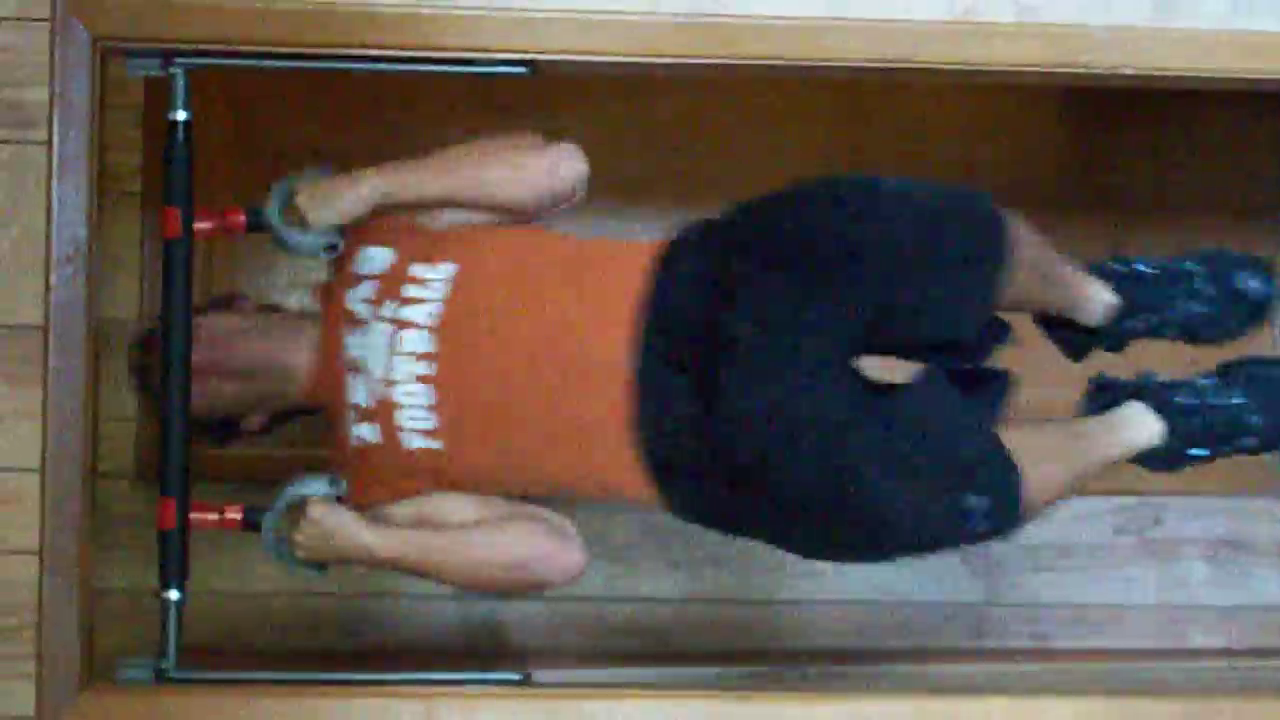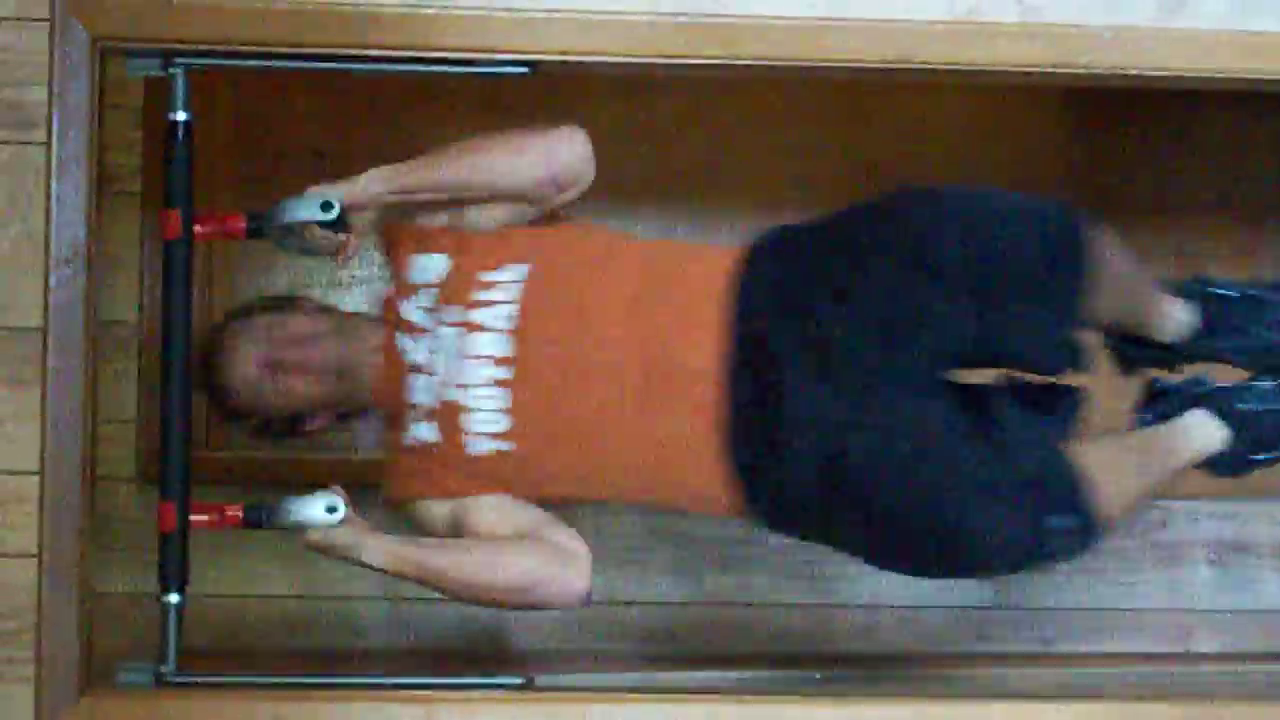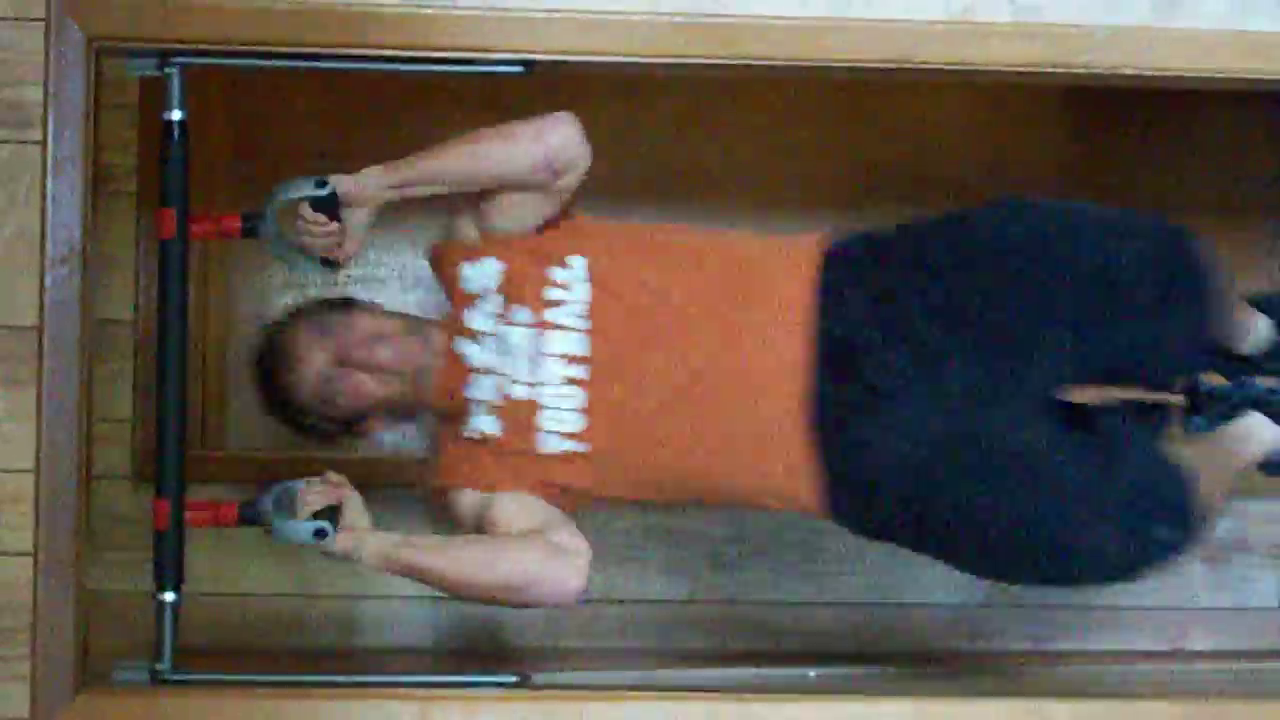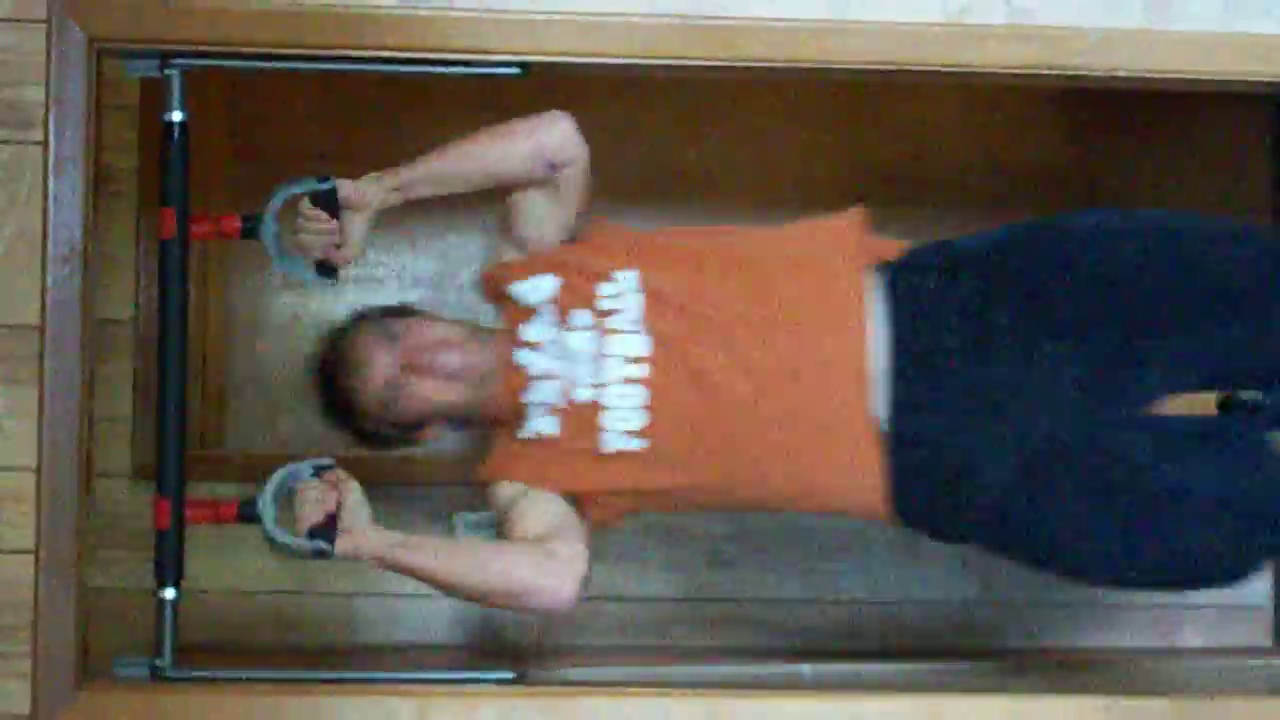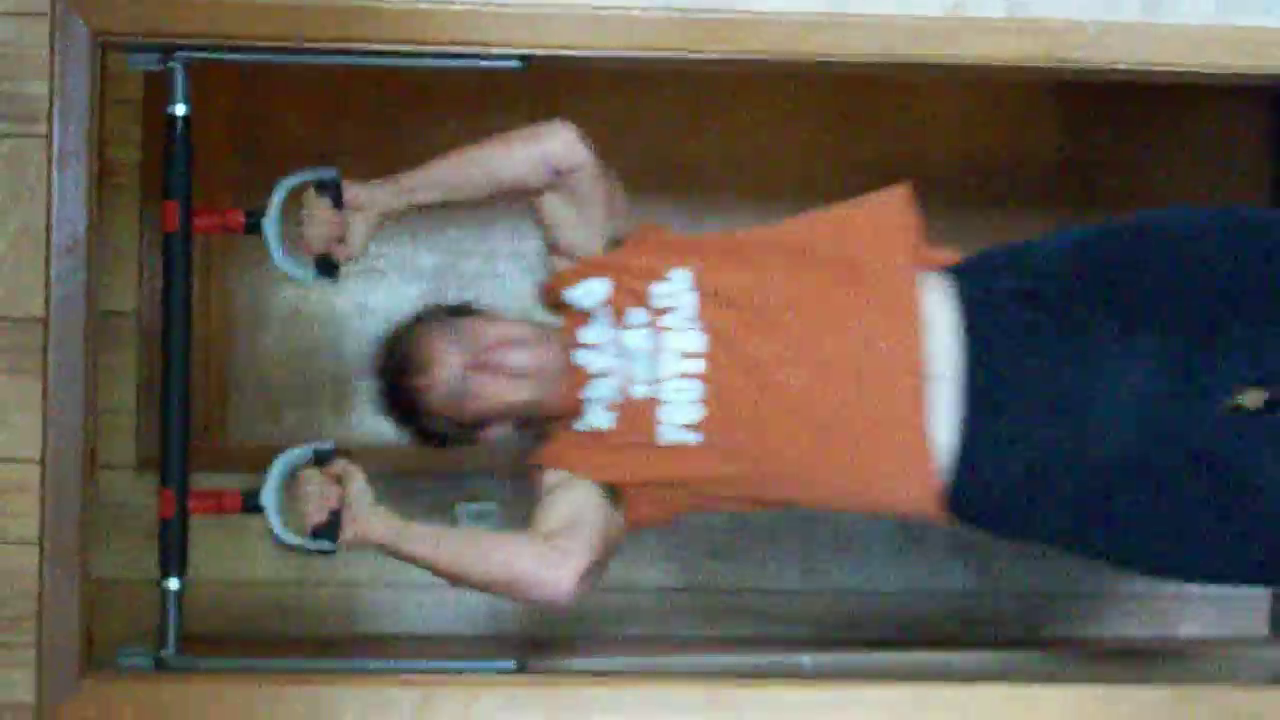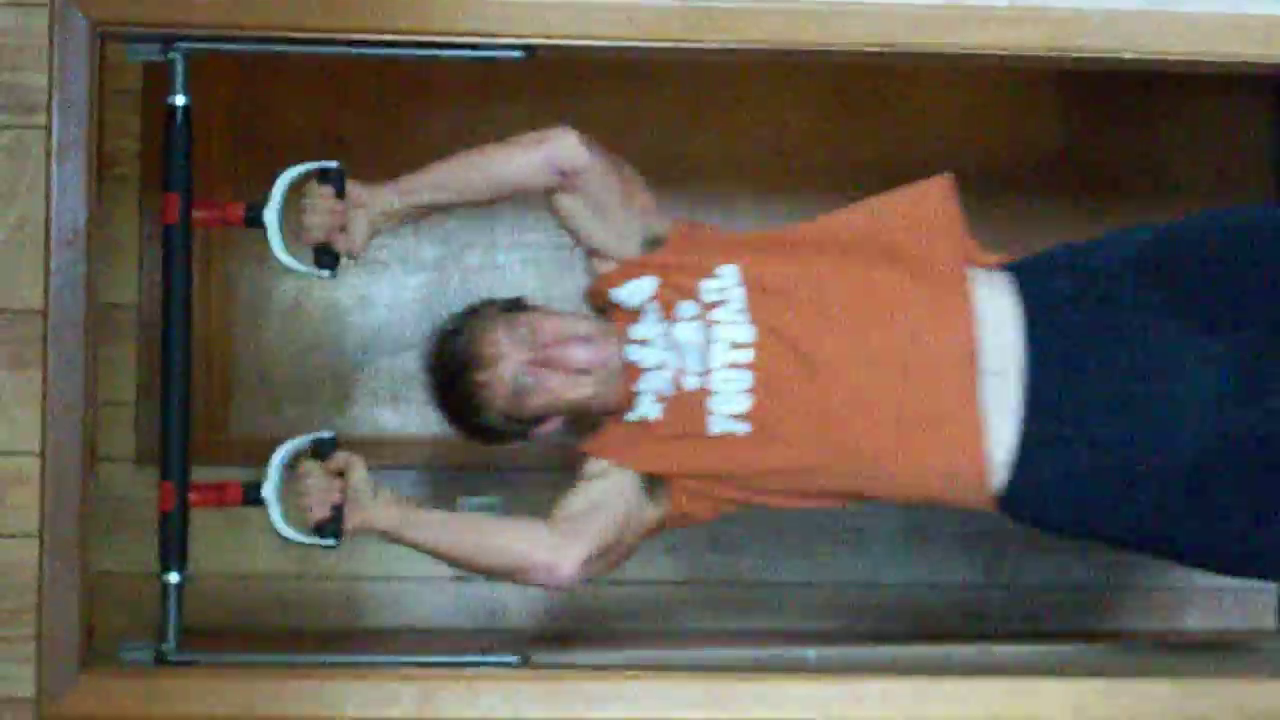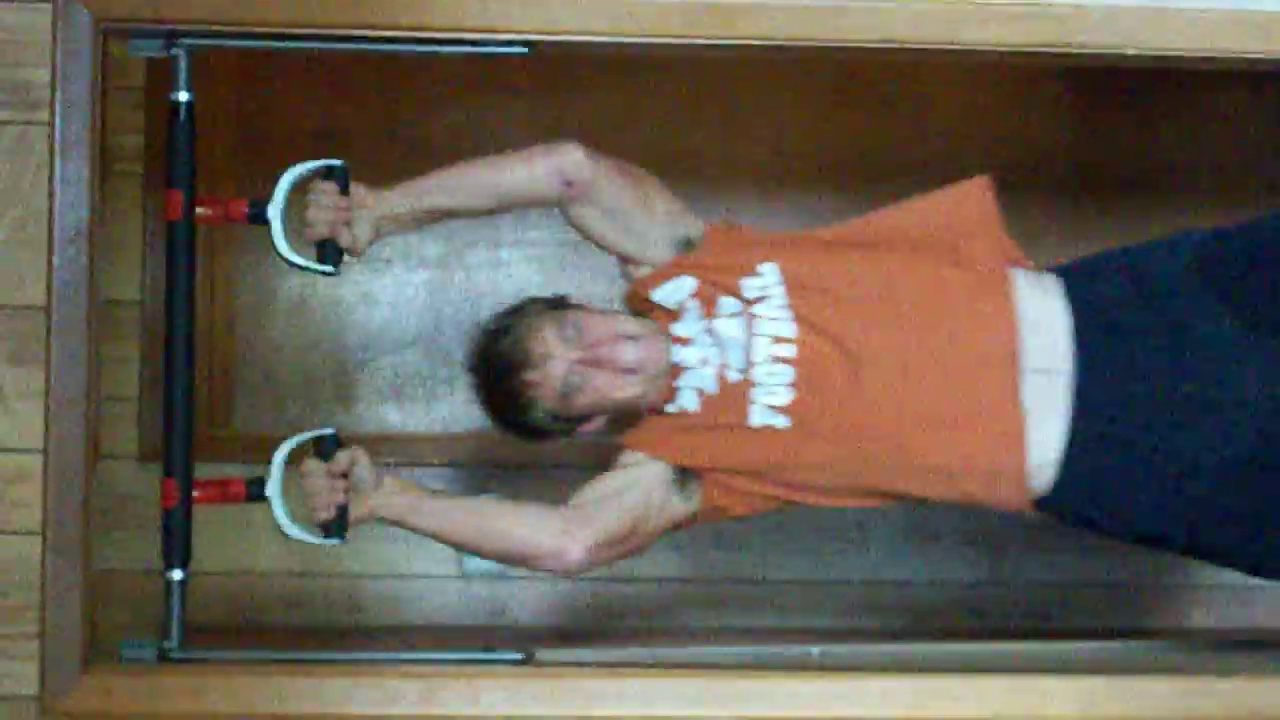
dt=0.1s
person 1, frame 1
left shoulder: (372, 243)
right shoulder: (381, 476)
left elbow: (559, 167)
right elbow: (551, 553)
left wrist: (367, 190)
right wrist: (357, 542)
left hip: (694, 288)
right hip: (704, 438)
left knee: (884, 225)
right knee: (944, 497)
left ankle: (1102, 306)
right ankle: (1142, 422)
person 1, frame 2
left shoulder: (418, 247)
right shoulder: (430, 475)
left elbow: (566, 154)
right elbow: (562, 574)
left wrist: (371, 184)
right wrist: (371, 548)
left hip: (764, 295)
right hip: (776, 443)
left knee: (1023, 240)
right knee: (1027, 515)
left ankle: (1175, 322)
person 1, frame 3
left shoulder: (478, 259)
right shoulder: (480, 473)
left elbow: (561, 140)
right elbow: (555, 573)
left wrist: (376, 184)
right wrist: (371, 544)
left hip: (853, 296)
right hip: (854, 451)
left knee: (1112, 259)
right knee: (1122, 525)
person 1, frame 4
left shoulder: (532, 273)
right shoulder: (529, 470)
left elbow: (556, 137)
right elbow: (553, 579)
right wrist: (373, 542)
left hip: (906, 300)
right hip: (924, 457)
person 1, frame 5
left shoulder: (591, 279)
right shoulder: (585, 469)
left elbow: (562, 148)
right elbow: (554, 570)
left wrist: (381, 197)
right wrist: (373, 524)
left hip: (988, 304)
right hip: (991, 467)
person 1, frame 6
left shoulder: (634, 271)
right shoulder: (637, 460)
left elbow: (566, 152)
right elbow: (564, 555)
left wrist: (386, 198)
right wrist: (379, 514)
left hip: (1041, 303)
right hip: (1051, 461)
person 1, frame 7
left shoulder: (679, 269)
right shoulder: (677, 458)
left elbow: (571, 170)
right elbow: (569, 538)
left wrist: (386, 204)
right wrist: (383, 496)
